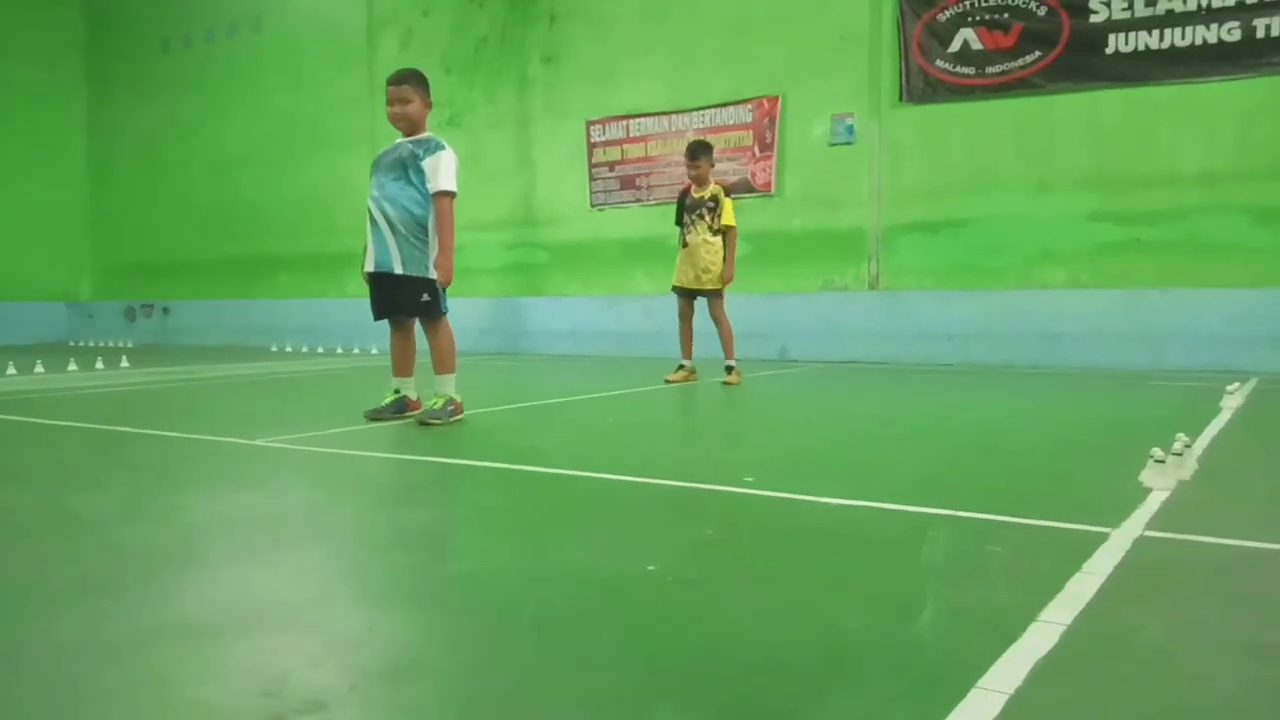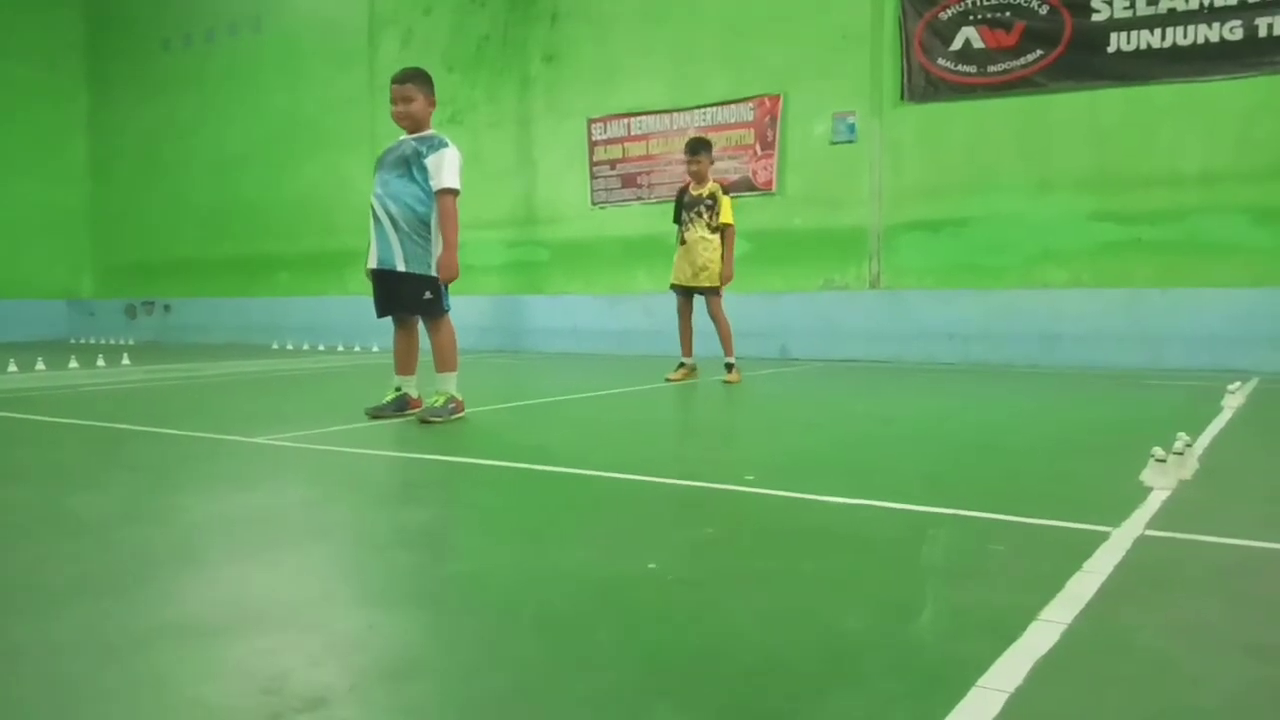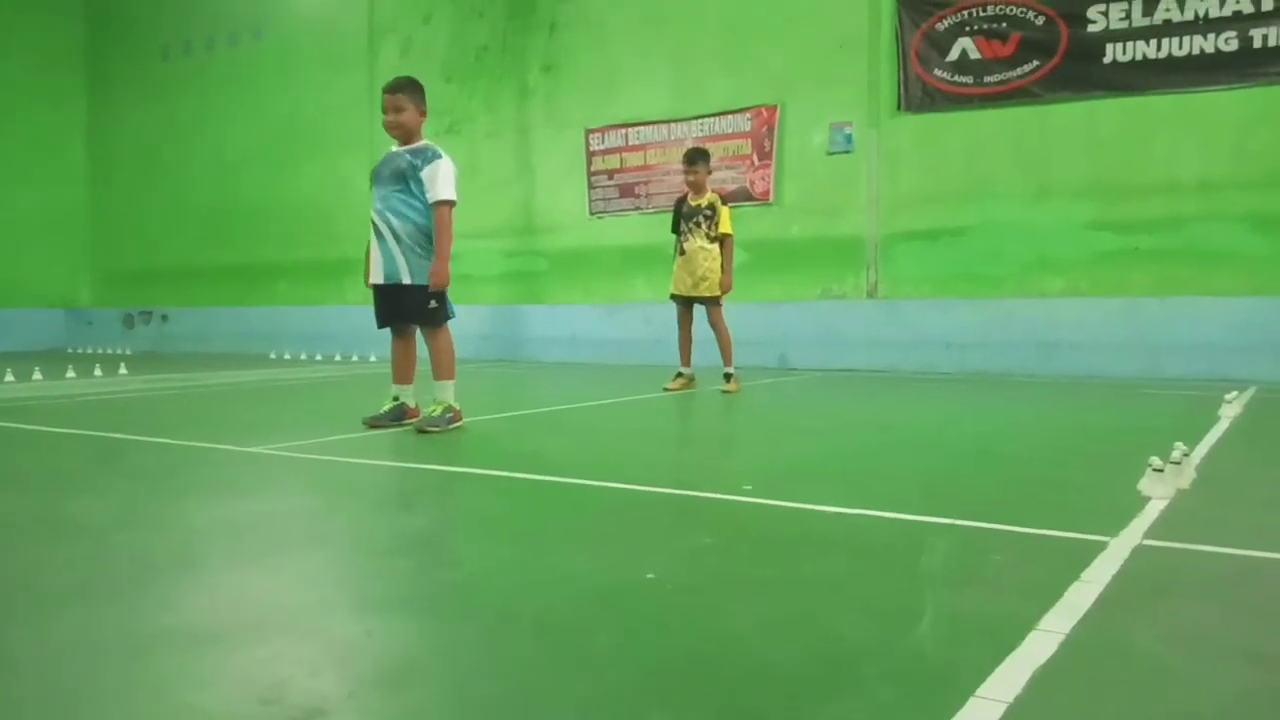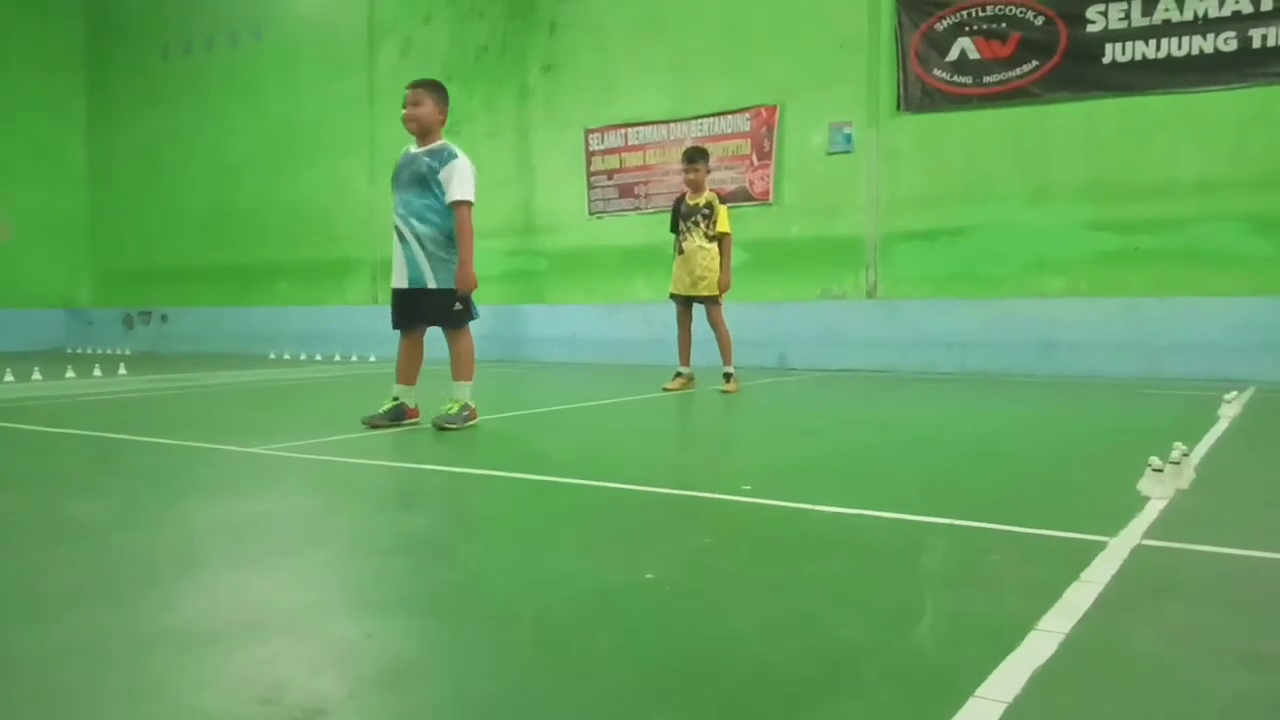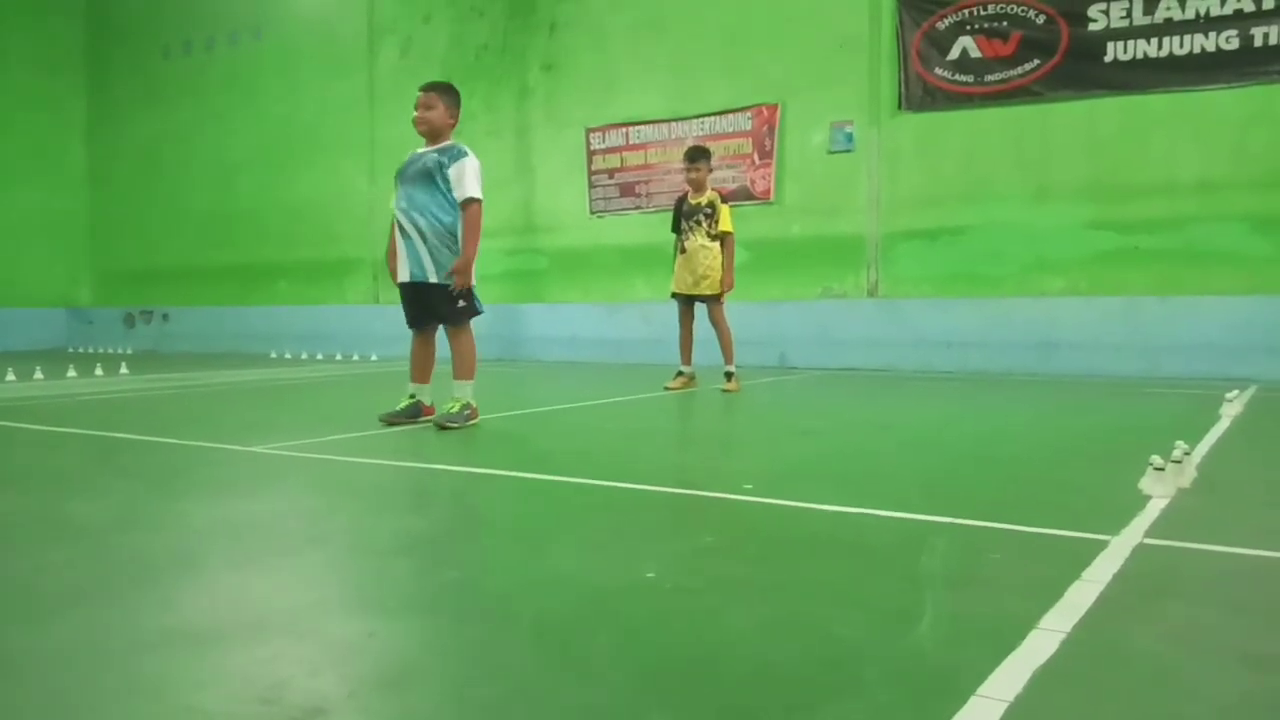
dt=0.5s
person 1, frame 1
left shoulder: (435, 150)
right shoulder: (386, 155)
left elbow: (443, 203)
left wrist: (445, 254)
right wrist: (369, 255)
left hip: (419, 258)
right hip: (384, 259)
left knee: (434, 320)
right knee: (398, 323)
left ankle: (448, 397)
right ankle: (404, 395)
person 1, frame 2
left shoulder: (439, 148)
right shoulder: (390, 153)
left elbow: (447, 200)
left wrist: (450, 251)
right wrist: (373, 253)
left hip: (421, 255)
right hip: (388, 256)
left knee: (435, 317)
right knee: (402, 320)
left ankle: (448, 394)
right ankle: (406, 392)
person 1, frame 3
left shoulder: (432, 159)
right shoulder: (384, 161)
left elbow: (442, 212)
left wrist: (441, 262)
right wrist: (370, 260)
left hip: (420, 265)
right hip: (387, 266)
left knee: (434, 326)
right knee: (400, 330)
left ankle: (446, 404)
right ankle: (403, 402)
person 1, frame 4
left shoulder: (451, 158)
right shoulder: (405, 159)
left elbow: (462, 212)
left wrist: (466, 263)
right wrist: (399, 258)
left hip: (444, 267)
right hip: (407, 268)
left knee: (455, 328)
right knee: (409, 332)
left ankle: (463, 403)
right ankle: (403, 403)
person 1, frame 5
left shoulder: (459, 157)
right shoulder: (410, 162)
left elbow: (472, 209)
right elbow: (399, 212)
left wrist: (467, 259)
right wrist: (393, 257)
left hip: (446, 265)
right hip: (412, 266)
left knee: (456, 326)
right knee: (421, 329)
left ankle: (464, 402)
right ankle: (420, 399)
person 2, frame 1
left shoulder: (720, 194)
right shoulder: (685, 195)
left elbow: (730, 229)
left wrist: (730, 264)
right wrist: (681, 258)
left hip: (711, 265)
right hip: (687, 265)
left knee: (717, 313)
right knee: (684, 314)
left ankle: (731, 366)
right ankle: (687, 366)
person 2, frame 2
left shoulder: (718, 192)
right shoulder: (683, 193)
left elbow: (728, 228)
left wrist: (728, 263)
right wrist: (677, 257)
left hip: (709, 263)
right hip: (684, 263)
left knee: (715, 311)
right knee: (683, 312)
left ankle: (731, 364)
right ankle: (687, 363)
person 2, frame 3
left shoulder: (717, 202)
right shoulder: (681, 203)
left elbow: (727, 238)
left wrist: (728, 272)
right wrist: (675, 267)
left hip: (709, 272)
right hip: (684, 272)
left knee: (716, 320)
right knee: (683, 322)
left ankle: (730, 373)
right ankle: (685, 373)
person 2, frame 4
left shoulder: (715, 201)
right shoulder: (679, 203)
left elbow: (725, 236)
left wrist: (725, 272)
right wrist: (675, 268)
left hip: (708, 271)
right hip: (683, 272)
left knee: (715, 319)
right knee: (682, 321)
left ankle: (729, 373)
right ankle: (684, 373)
person 2, frame 5
left shoulder: (717, 200)
right shoulder: (681, 202)
left elbow: (728, 236)
left wrist: (728, 271)
right wrist: (675, 269)
left hip: (710, 271)
right hip: (685, 272)
left knee: (717, 318)
right knee: (684, 320)
left ankle: (730, 372)
right ankle: (686, 372)
